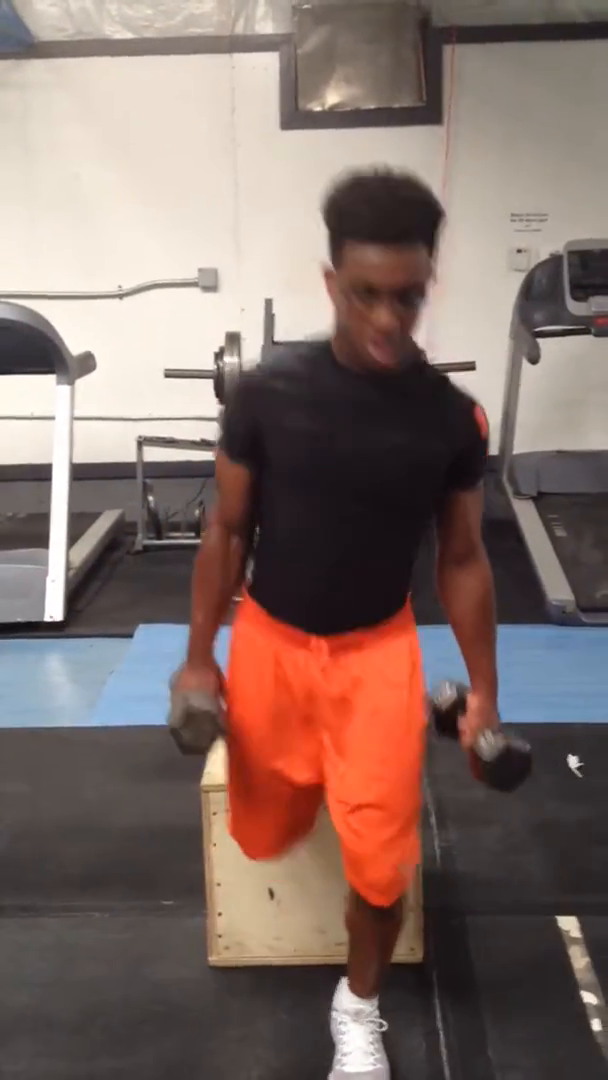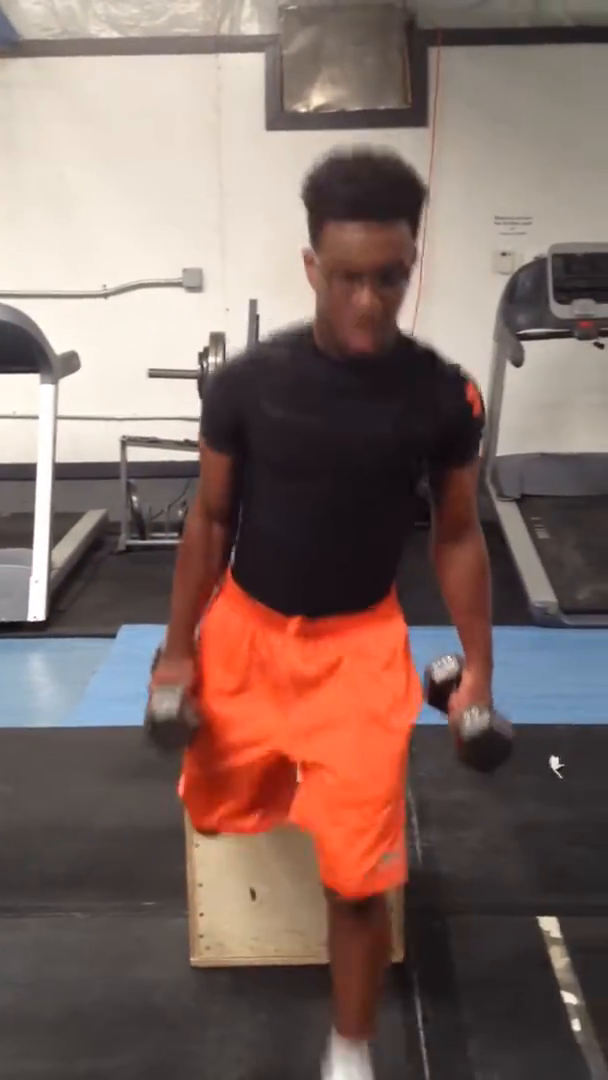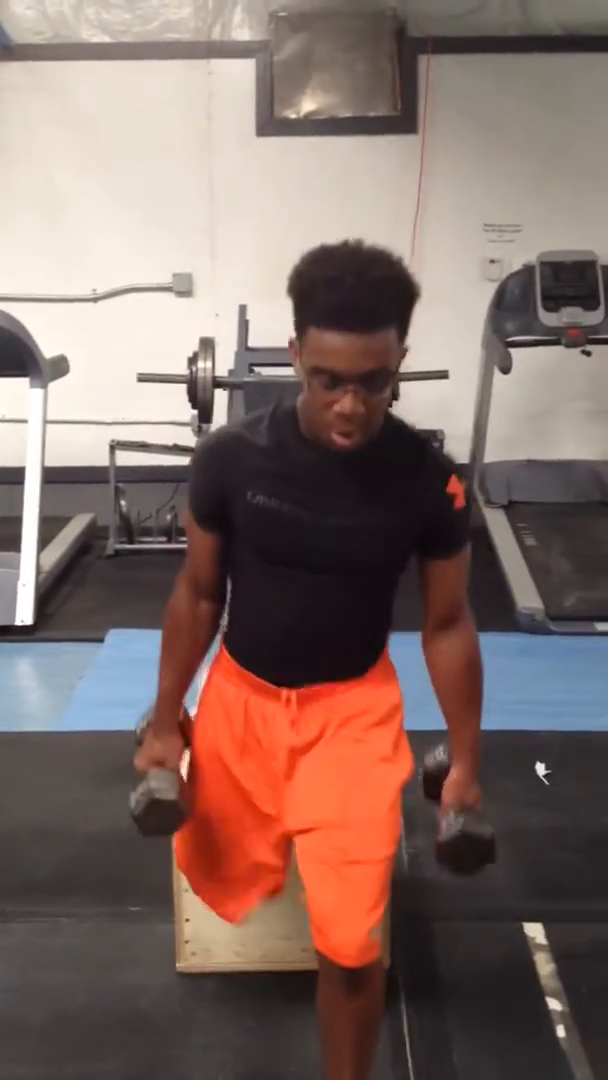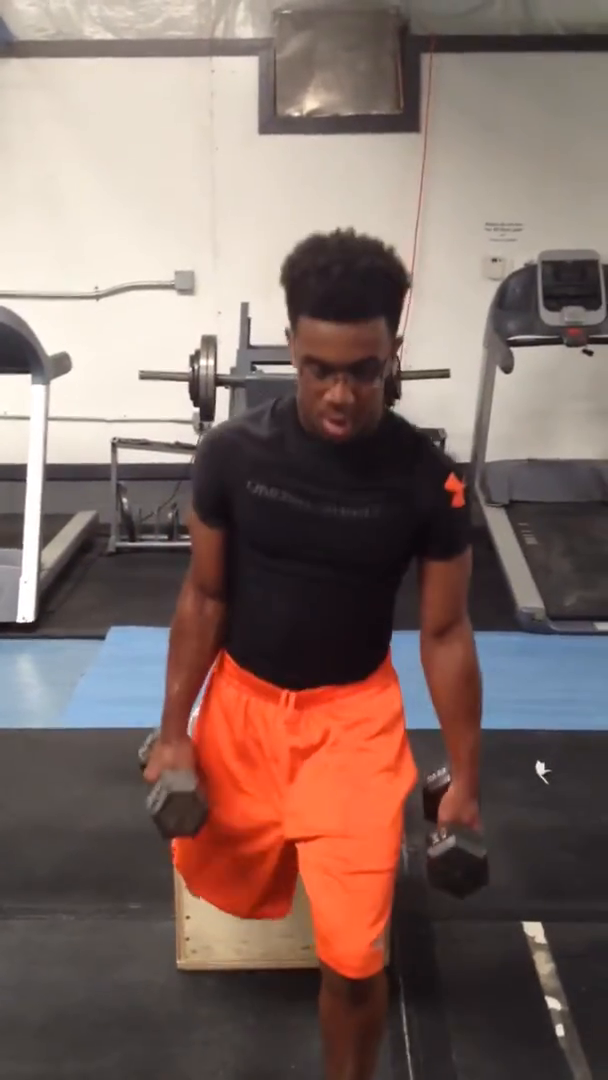
dt=0.2s
person 1, frame 1
left shoulder: (452, 415)
right shoulder: (265, 392)
left elbow: (463, 560)
right elbow: (227, 534)
left wrist: (484, 691)
right wrist: (198, 659)
left hip: (379, 656)
right hip: (269, 646)
left knee: (380, 868)
right knee: (265, 835)
left ankle: (358, 1007)
right ankle: (300, 784)
person 1, frame 2
left shoulder: (443, 395)
right shoulder: (246, 382)
left elbow: (458, 536)
right elbow: (210, 523)
left wrist: (478, 669)
right wrist: (178, 649)
left hip: (360, 647)
right hip: (247, 633)
left knee: (359, 876)
right knee: (217, 805)
right ankle: (281, 775)
person 1, frame 3
left shoulder: (429, 482)
right shoulder: (229, 459)
left elbow: (447, 624)
right elbow: (197, 596)
left wrist: (466, 764)
right wrist: (165, 725)
left hip: (352, 711)
right hip: (241, 699)
left knee: (348, 942)
right knee: (219, 880)
right ankle: (272, 834)
person 1, frame 4
left shoulder: (427, 479)
right shoulder: (231, 452)
left elbow: (445, 633)
right elbow: (204, 597)
left wrist: (465, 782)
right wrist: (174, 730)
left hip: (354, 713)
right hip: (240, 700)
left knee: (352, 953)
right knee: (226, 882)
right ankle: (274, 841)
